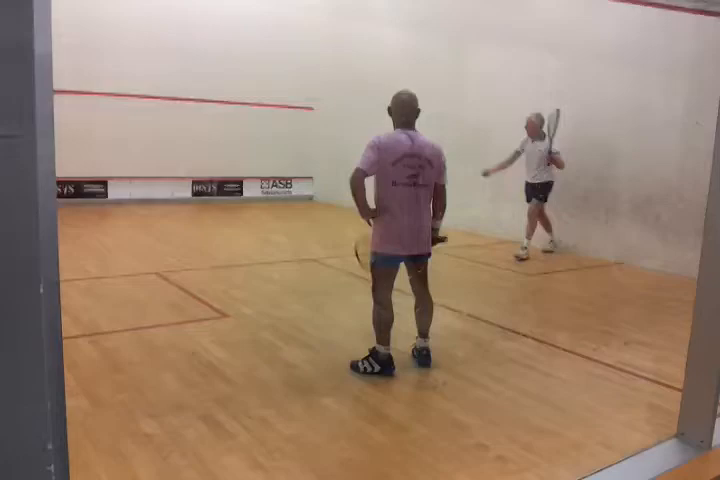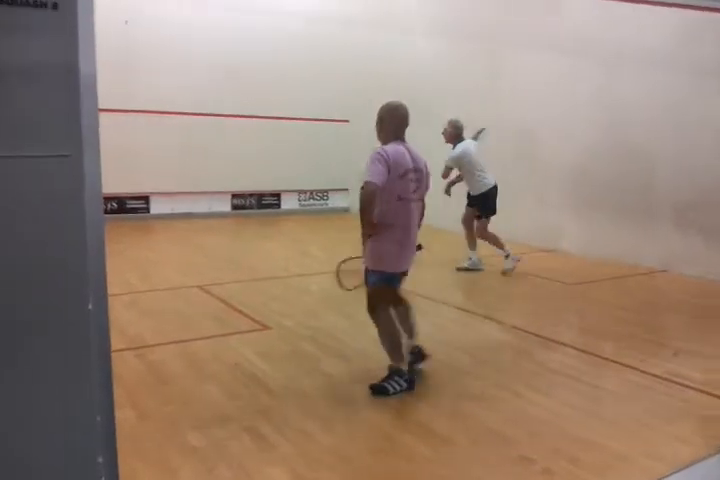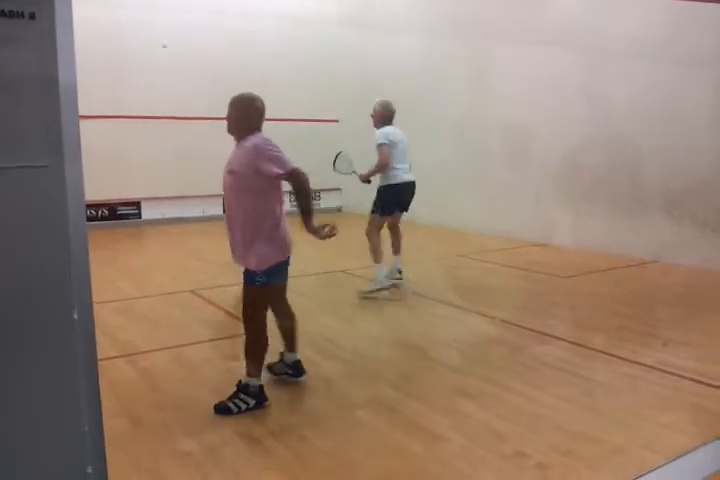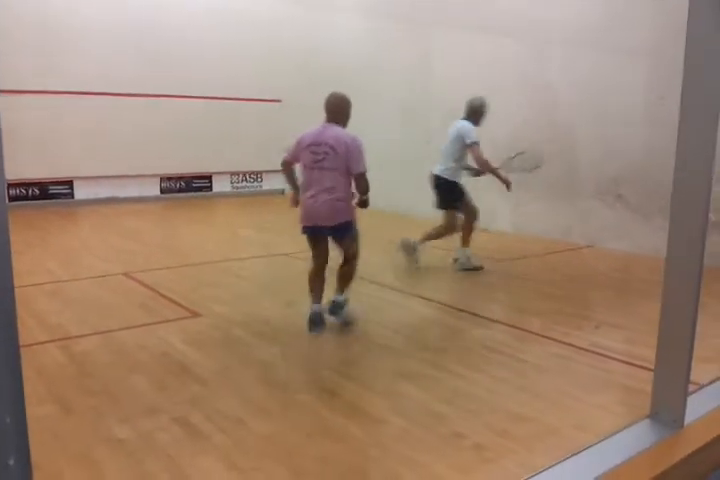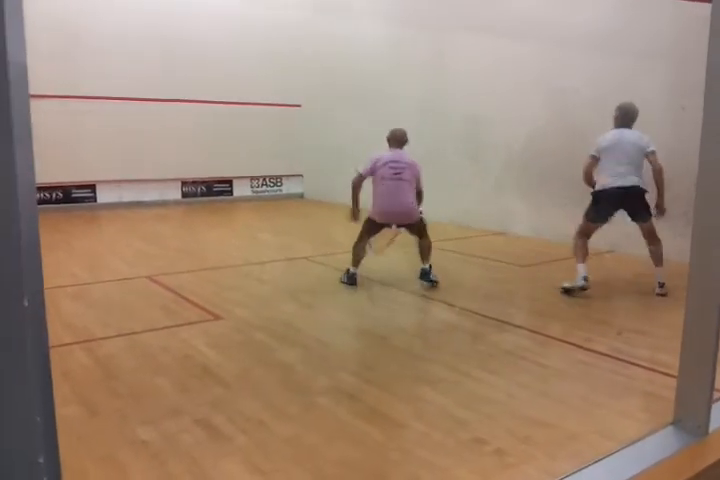
dt=1s
person 1, frame 1
left shoulder: (381, 144)
right shoulder: (434, 150)
left elbow: (356, 179)
right elbow: (440, 196)
left wrist: (364, 210)
right wrist: (435, 227)
left hip: (388, 235)
right hip: (421, 235)
left knee: (382, 294)
right knee: (421, 290)
left ankle: (382, 357)
right ankle: (423, 347)
person 1, frame 2
left shoulder: (383, 155)
right shoulder: (418, 160)
left elbow: (369, 193)
left wrist: (366, 226)
left hip: (384, 246)
right hip: (403, 243)
left knee: (378, 307)
right knee: (392, 296)
left ankle: (401, 373)
right ankle: (414, 347)
person 1, frame 3
left shoulder: (259, 146)
right shoulder: (245, 149)
left elbow: (299, 177)
left wrist: (309, 225)
left hip: (262, 251)
right hip: (270, 247)
left knee: (253, 316)
right knee: (277, 304)
left ankle: (253, 388)
right ankle: (291, 360)
person 1, frame 4
left shoulder: (306, 137)
right shoulder: (349, 140)
left elbow: (286, 165)
right elbow: (360, 179)
left wrist: (296, 190)
right wrist: (364, 198)
left hip: (310, 212)
right hip: (338, 211)
left knee: (319, 262)
right knee: (350, 256)
left ankle: (315, 311)
right ankle: (339, 300)
person 1, frame 5
left shoulder: (378, 160)
right shoulder: (413, 164)
left elbow: (357, 181)
right elbow: (419, 192)
left wrist: (354, 206)
right wrist: (416, 210)
left hip: (381, 211)
right hip: (407, 211)
left knee: (363, 238)
right knee: (424, 237)
left ankle: (352, 273)
right ankle: (426, 270)
person 2, frame 1
left shoulder: (548, 144)
right shoulder: (526, 142)
left elbow: (562, 165)
right elbow: (511, 159)
left wrist: (553, 159)
right wrist: (493, 170)
left hip: (544, 182)
right hip: (530, 182)
left knee: (532, 212)
right knee: (540, 213)
left ankle: (525, 247)
right ankle: (553, 241)
person 2, frame 2
left shoulder: (457, 154)
right shoulder: (467, 144)
left elbow: (444, 175)
right wrist: (451, 183)
left hip: (485, 191)
right hip: (477, 190)
left knee: (481, 232)
right knee: (466, 221)
left ankle: (508, 256)
right ankle: (473, 260)
person 2, frame 3
left shoulder: (382, 134)
right shoulder: (398, 133)
left elbow: (384, 161)
left wrist: (367, 175)
left hip: (392, 185)
right hip: (408, 183)
left knee: (372, 230)
right knee: (393, 225)
left ankle: (380, 277)
right ankle: (396, 269)
person 2, frame 4
left shoulder: (460, 126)
right shoulder: (468, 129)
right elbow: (480, 159)
left wrist: (471, 169)
right wrist: (501, 177)
left hip: (445, 178)
right hip: (445, 180)
left knee: (472, 213)
right knee: (451, 226)
left ankle: (464, 258)
right ankle: (414, 244)
person 2, frame 5
left shoulder: (604, 139)
right shoulder: (642, 139)
left elbow: (587, 173)
right elbow: (657, 168)
left wrist: (597, 187)
right wrist: (661, 200)
left hip: (605, 191)
right hip: (633, 191)
left knee: (580, 235)
right knee: (652, 237)
left ankle: (581, 277)
right ankle: (660, 282)
